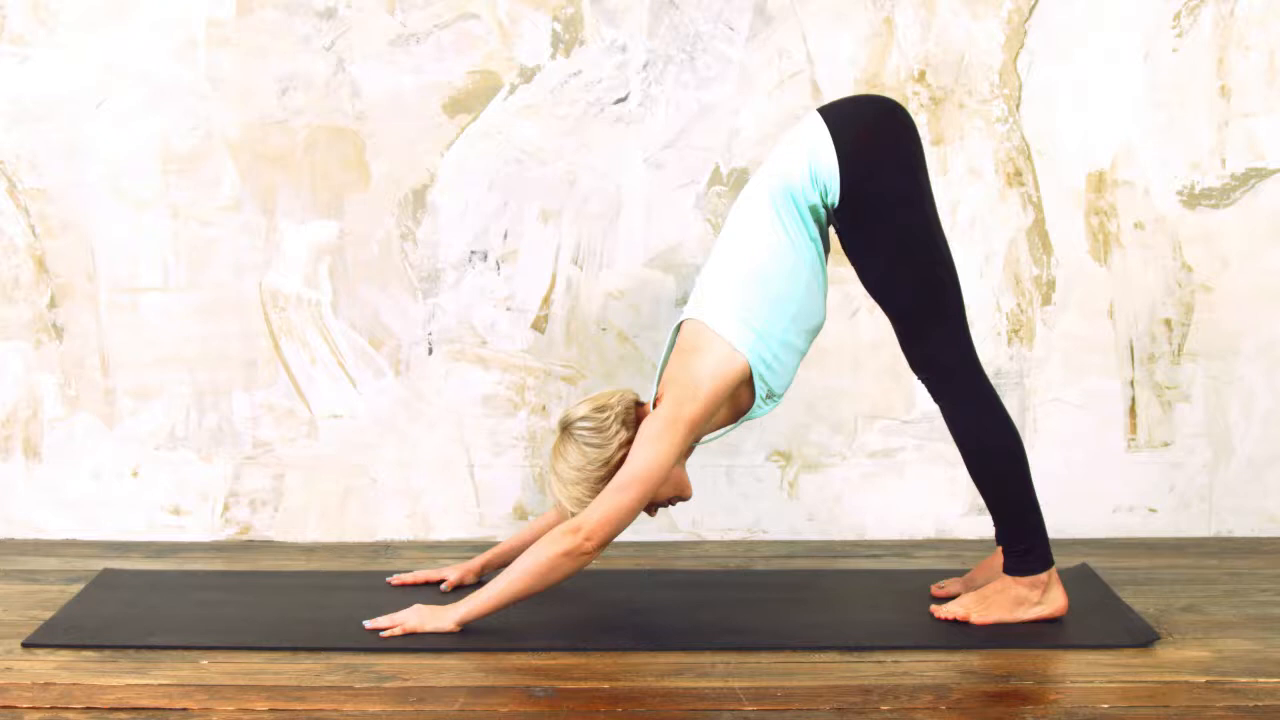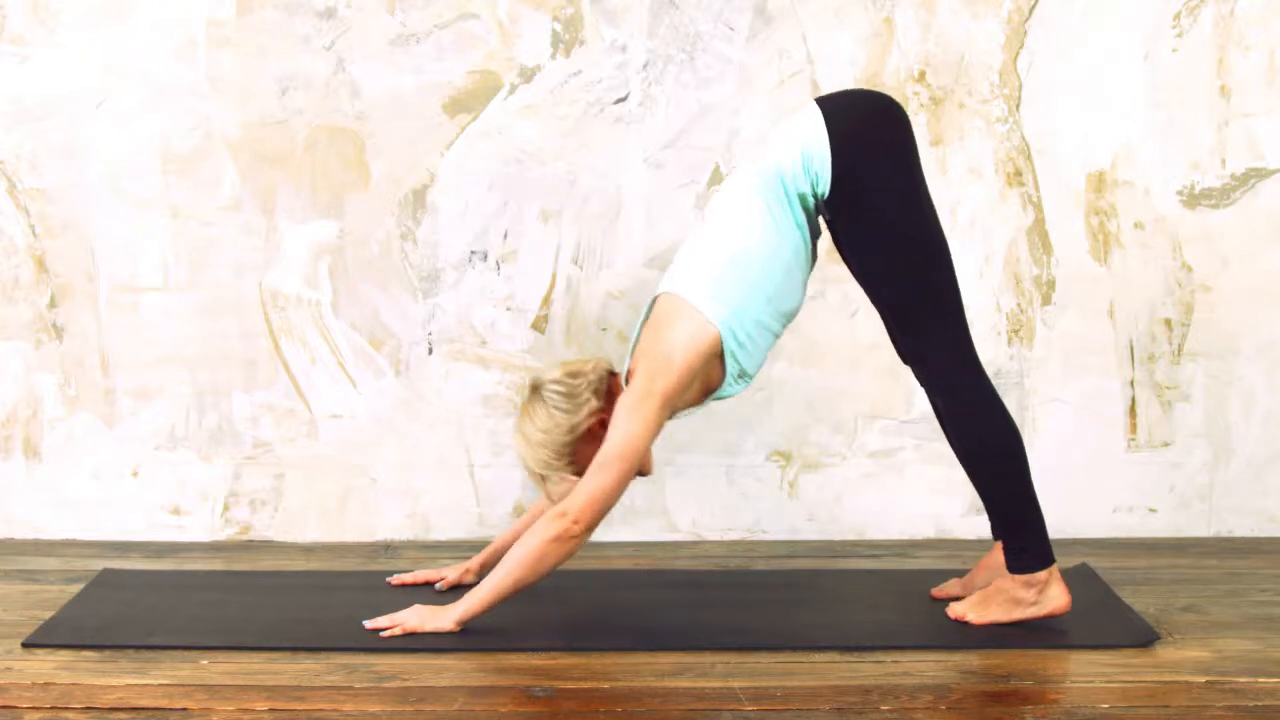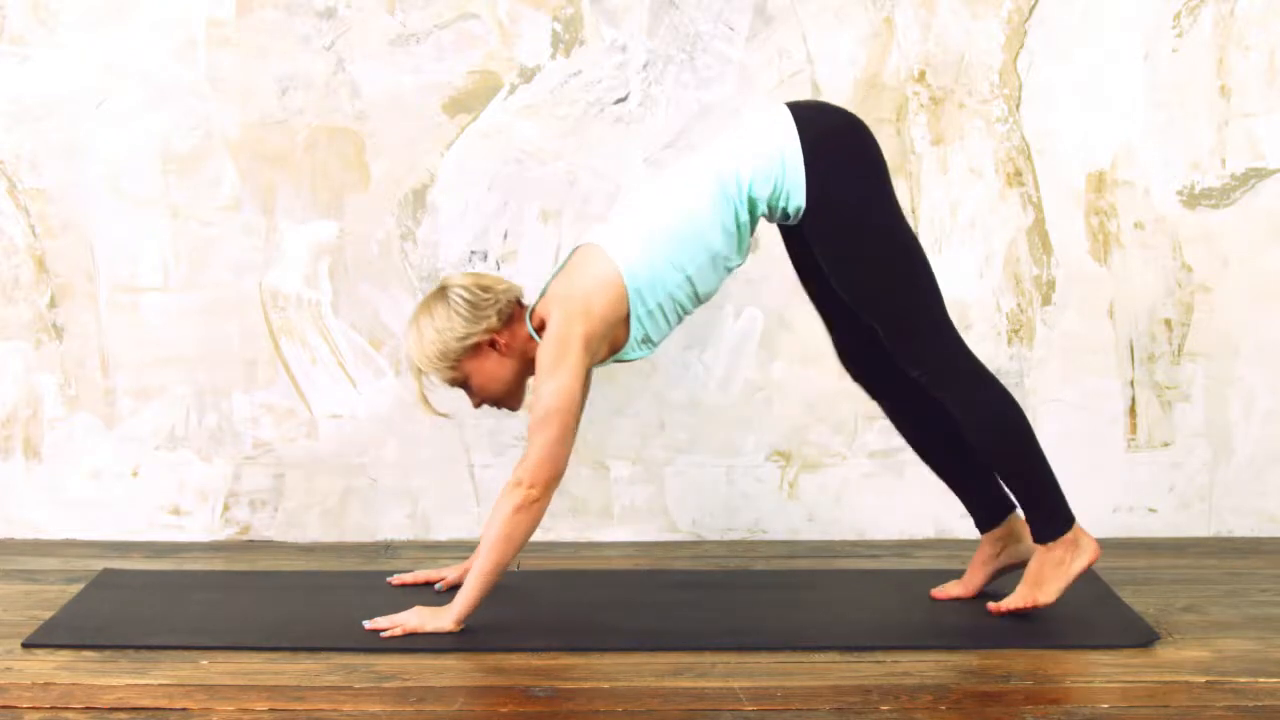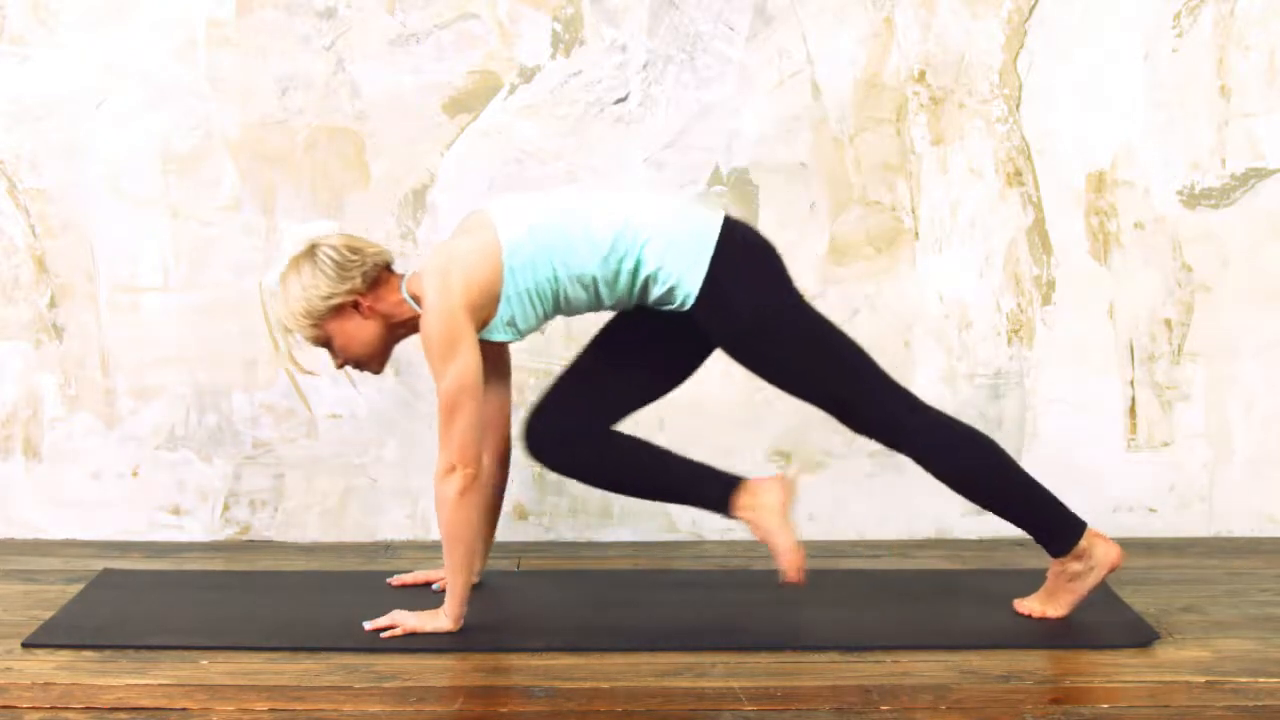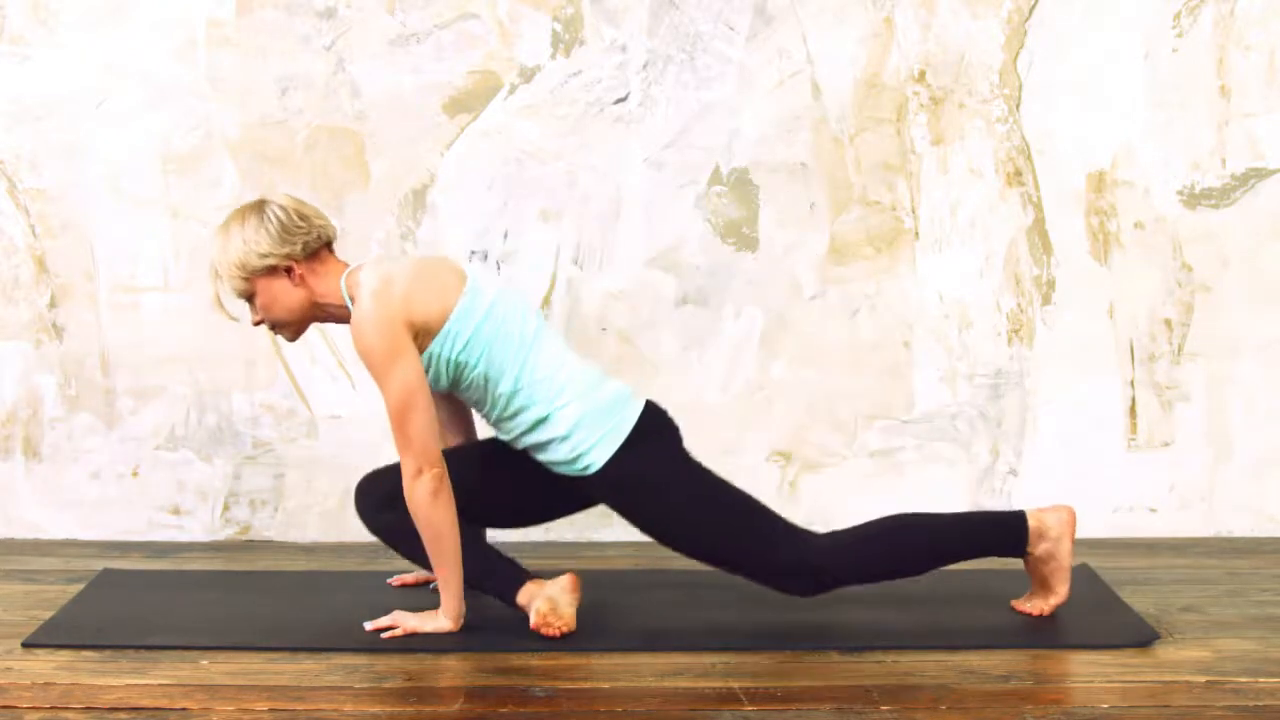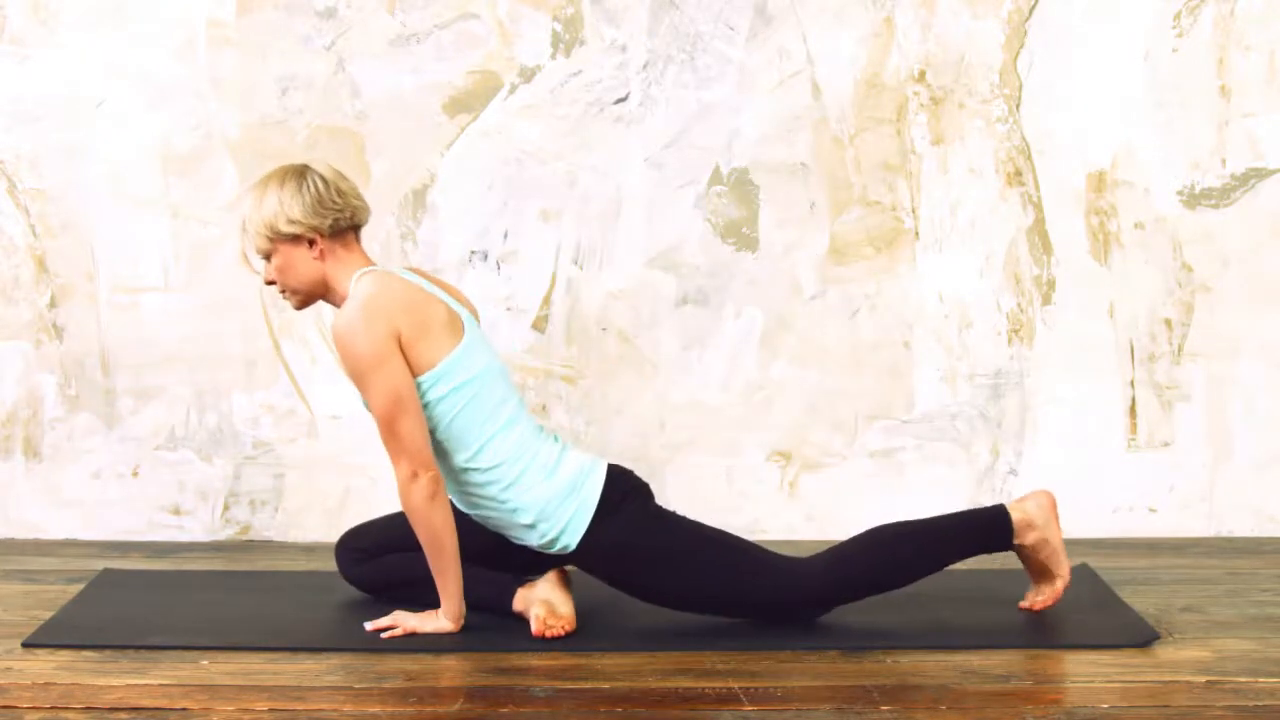
dt=0.7s
person 1, frame 1
left shoulder: (681, 411)
right shoulder: (679, 402)
left elbow: (583, 536)
right elbow: (582, 507)
left wrist: (460, 612)
right wrist: (481, 563)
left hip: (855, 153)
right hip: (840, 156)
left knee: (946, 369)
right knee: (941, 369)
left ankle: (1033, 577)
right ankle: (1014, 551)
person 1, frame 2
left shoulder: (653, 385)
right shoulder: (652, 375)
left elbow: (569, 524)
right elbow: (569, 496)
left wrist: (458, 613)
right wrist: (476, 564)
left hip: (846, 147)
right hip: (835, 150)
left knee: (944, 364)
right knee: (934, 361)
left ankle: (1033, 576)
right ankle: (1014, 547)
person 1, frame 3
left shoulder: (568, 328)
right shoulder: (558, 320)
left elbow: (531, 484)
right elbow: (541, 476)
left wrist: (457, 609)
right wrist: (477, 562)
left hip: (813, 158)
right hip: (794, 169)
left knee: (931, 359)
right knee: (875, 366)
left ankle: (1060, 536)
right ankle: (1005, 530)
person 1, frame 4
left shoulder: (442, 300)
right shoulder: (465, 294)
left elbow: (460, 469)
right elbow: (491, 448)
left wrist: (450, 610)
right wrist: (465, 563)
left hip: (710, 268)
right hip: (687, 271)
left knee: (886, 415)
right knee: (556, 435)
left ankle: (1078, 548)
right ankle: (746, 497)
person 1, frame 5
left shoulder: (375, 309)
right shoulder: (390, 285)
left elbow: (426, 475)
right elbow: (453, 435)
left wrist: (450, 607)
right wrist: (456, 552)
left hip: (611, 451)
right hip: (572, 451)
left knee: (807, 563)
right knee: (377, 501)
left ankle: (1029, 530)
right ankle: (528, 589)
person 1, frame 6
left shoulder: (361, 318)
right shoulder: (411, 284)
left elbow: (418, 474)
left wrist: (451, 608)
right wrist: (480, 583)
left hip: (584, 519)
right hip: (563, 501)
left knee: (802, 588)
right knee: (359, 555)
left ankle: (1014, 520)
right ankle: (523, 589)
